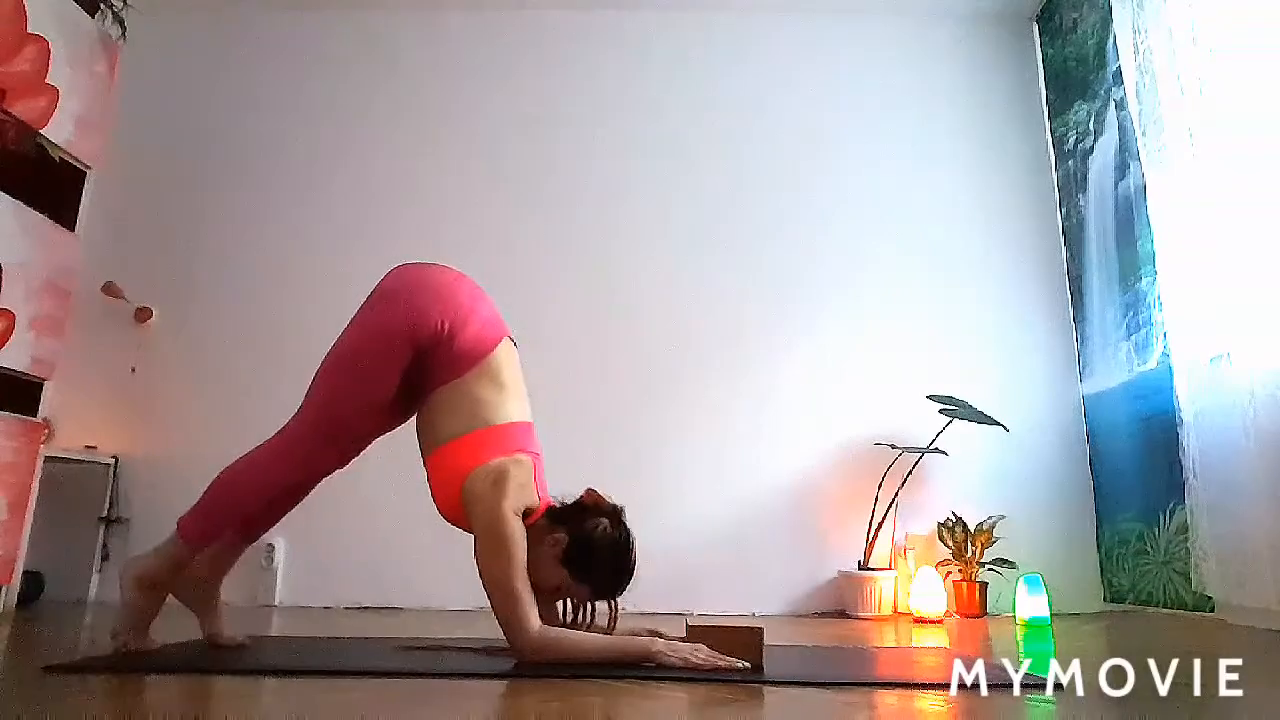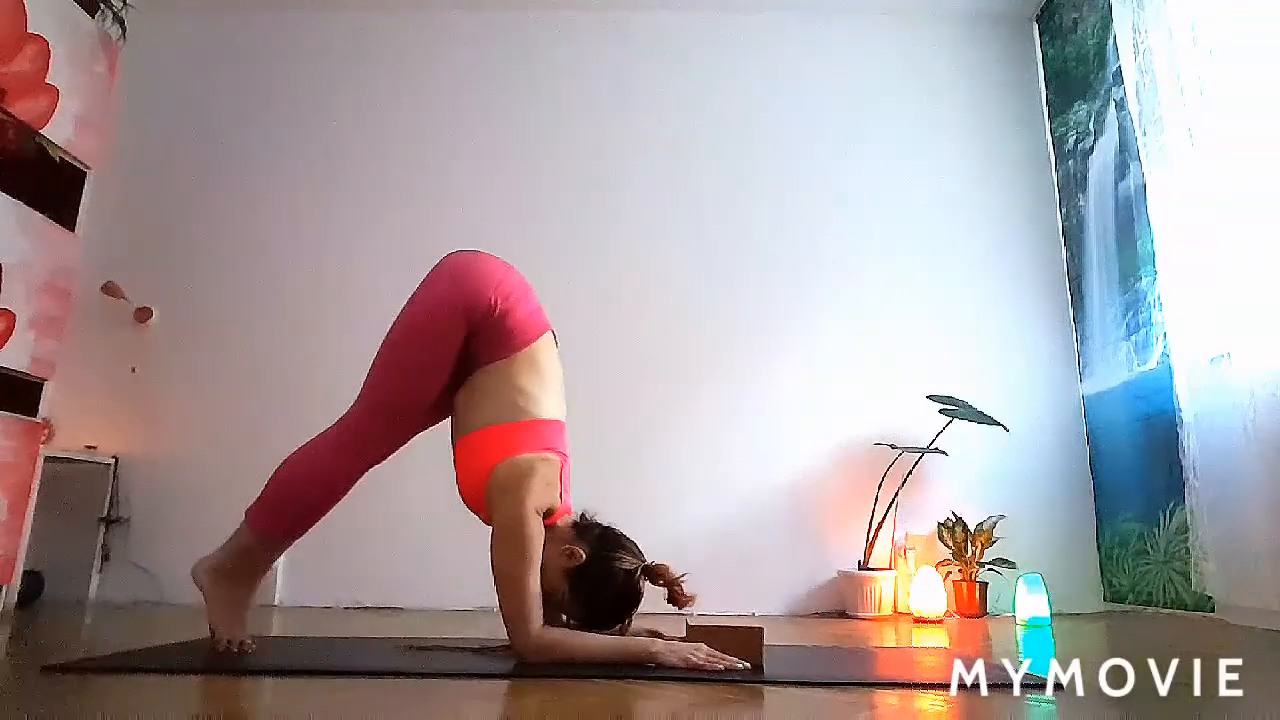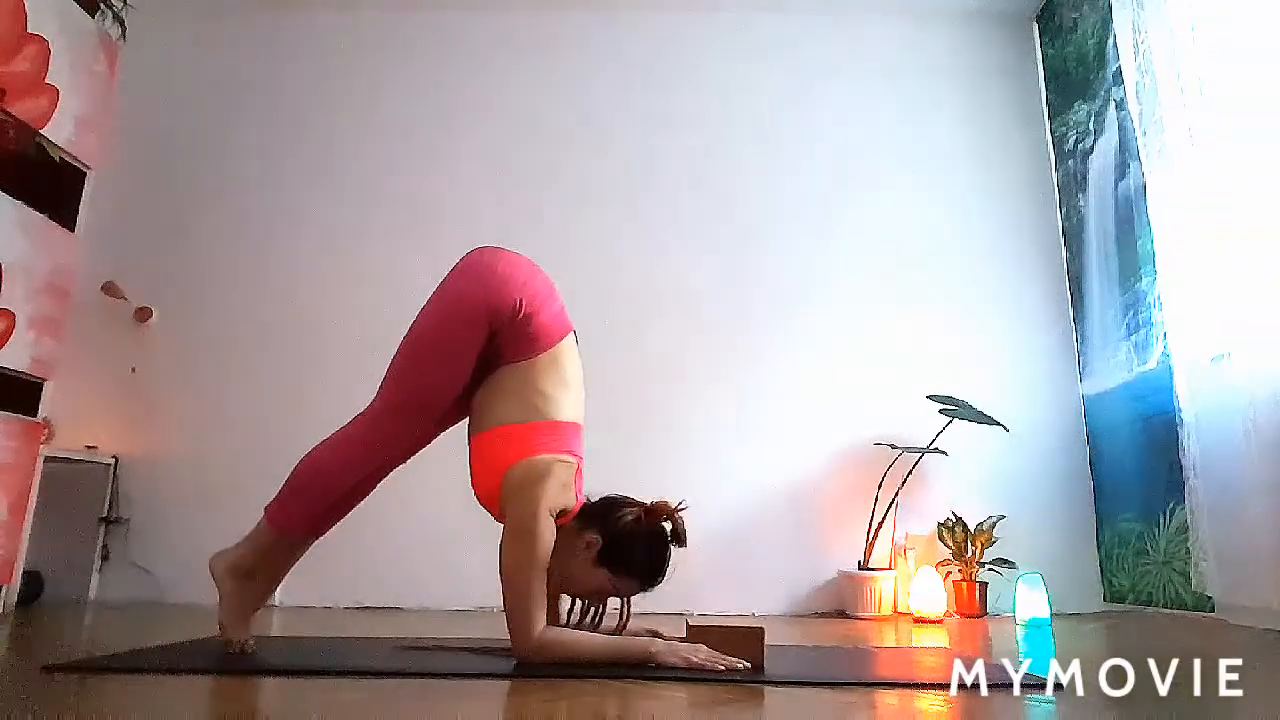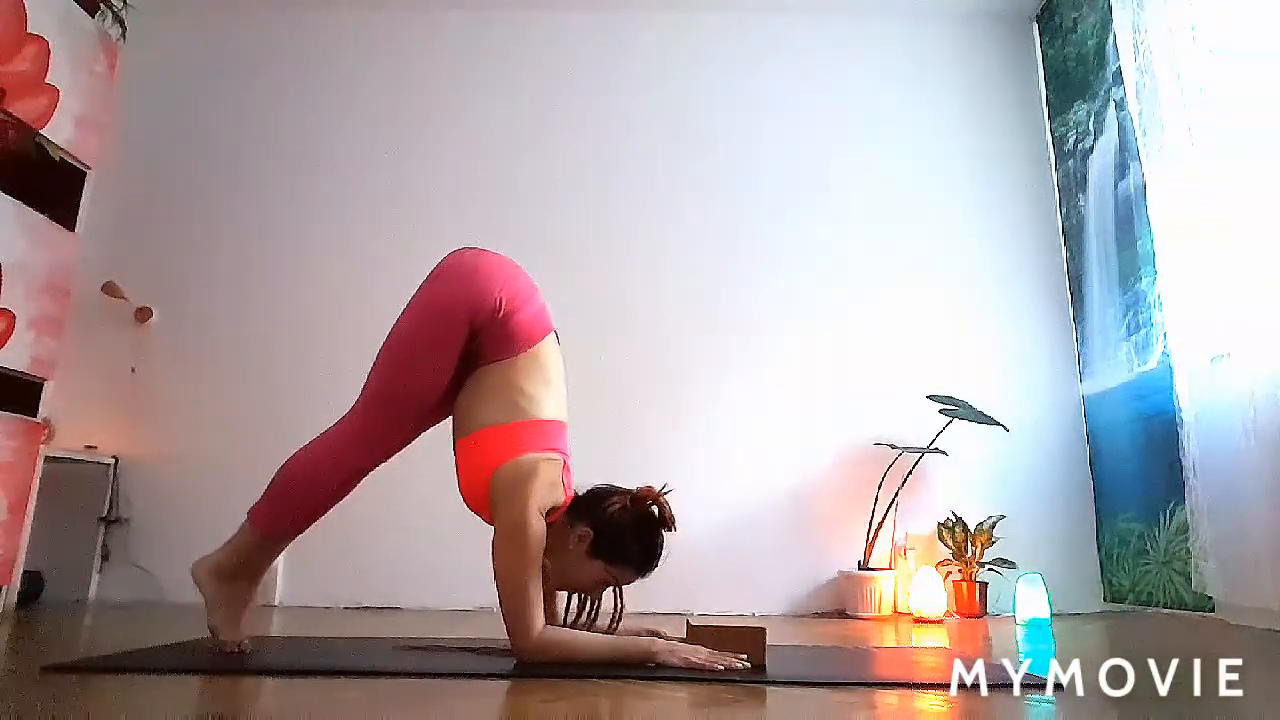
dt=1s
person 1, frame 1
left shoulder: (528, 505)
right shoulder: (503, 500)
left elbow: (537, 624)
right elbow: (528, 641)
left wrist: (627, 637)
right wrist: (647, 647)
left hip: (441, 323)
right hip: (421, 308)
left knee: (321, 455)
right knee: (304, 450)
left ankle: (204, 576)
right ankle: (159, 568)
person 1, frame 2
right shoulder: (525, 497)
right elbow: (529, 642)
left wrist: (629, 635)
right wrist: (648, 648)
left hip: (487, 320)
left knee: (364, 445)
right knee: (361, 439)
left ankle: (242, 572)
right ankle: (229, 566)
person 1, frame 3
right shoulder: (541, 499)
right elbow: (530, 643)
left wrist: (623, 634)
right wrist: (649, 649)
left hip: (510, 311)
left knee: (385, 443)
right knee: (381, 437)
right ankle: (247, 562)
person 1, frame 4
right shoulder: (529, 498)
right elbow: (530, 642)
left wrist: (627, 635)
right wrist: (650, 648)
left hip: (491, 314)
left knee: (372, 442)
right knee: (365, 436)
left ankle: (245, 567)
right ankle: (231, 564)
